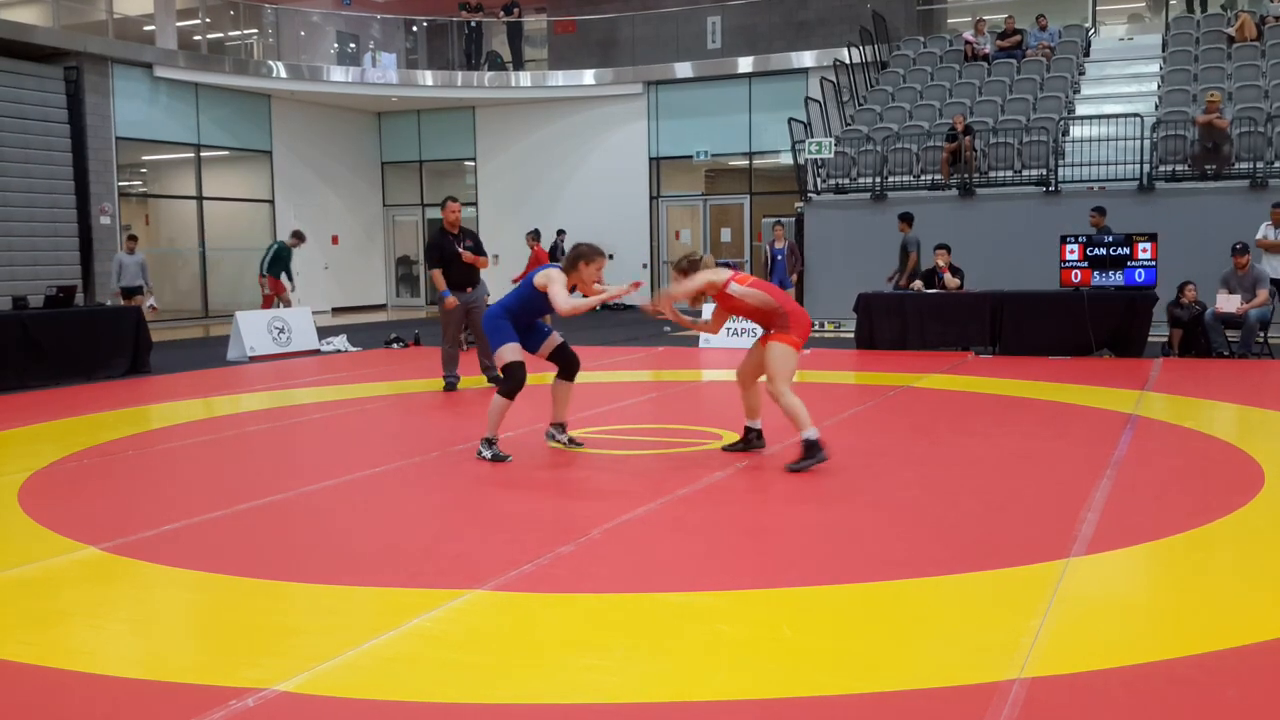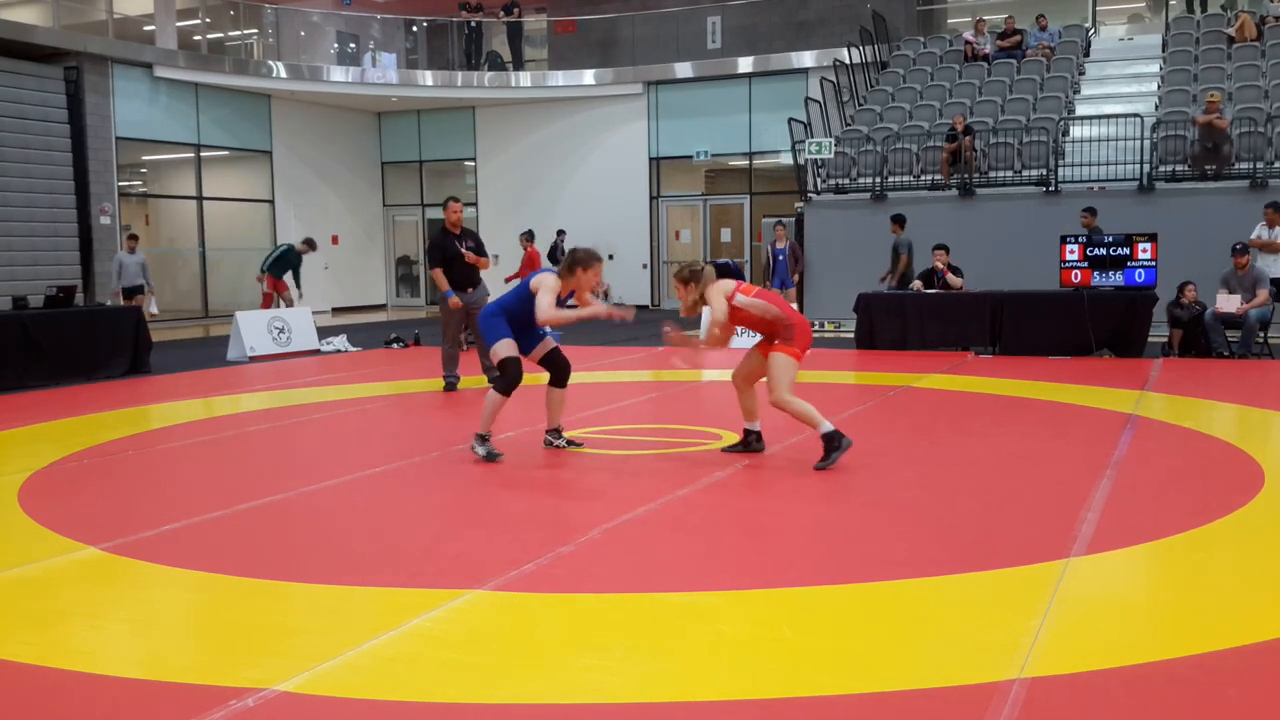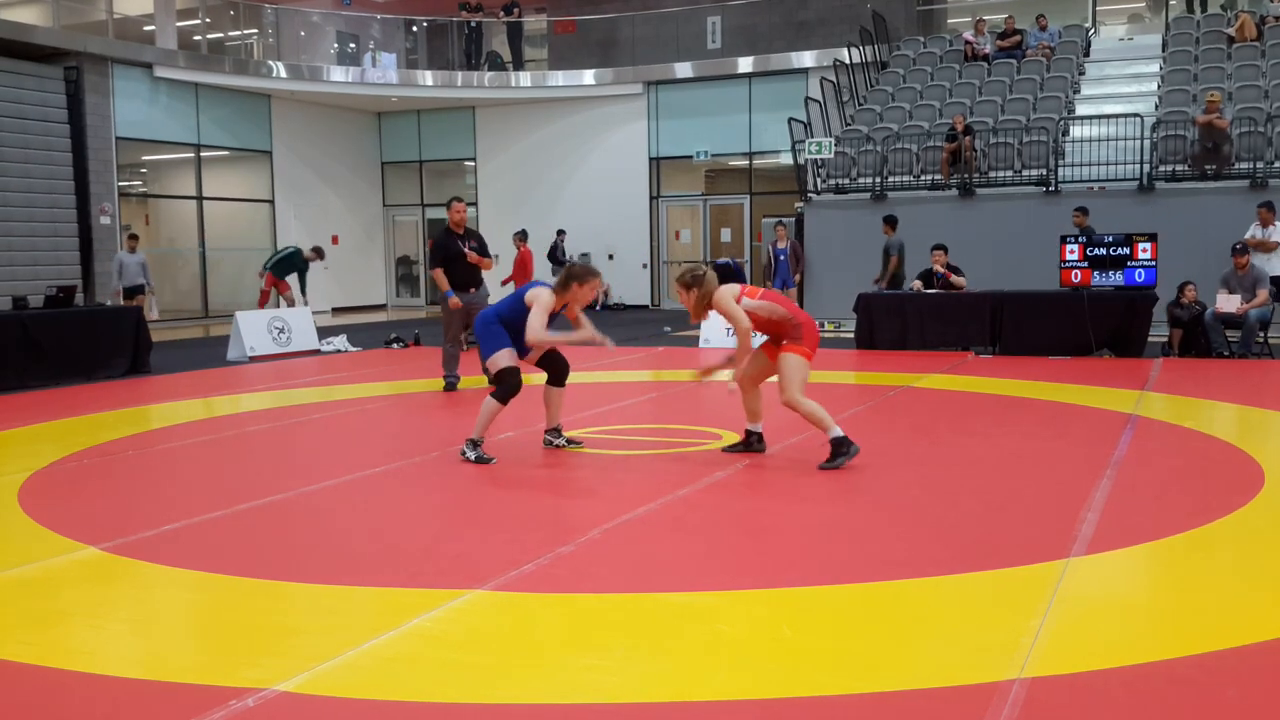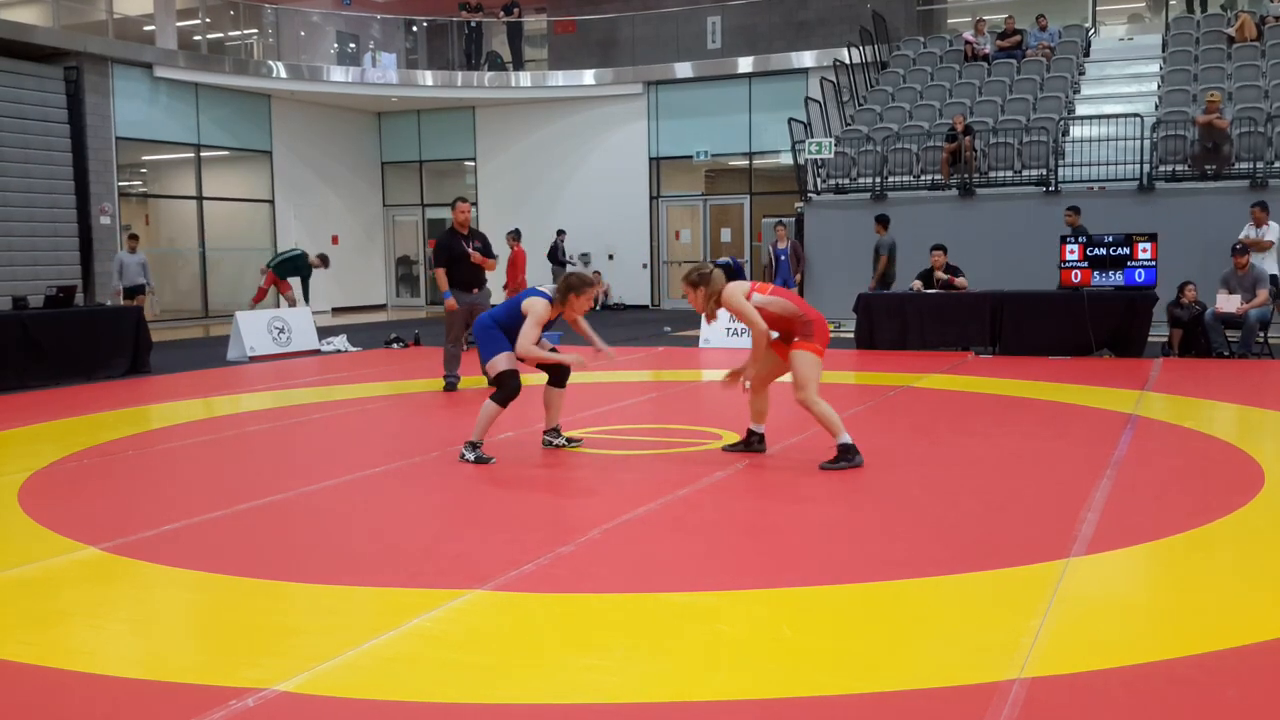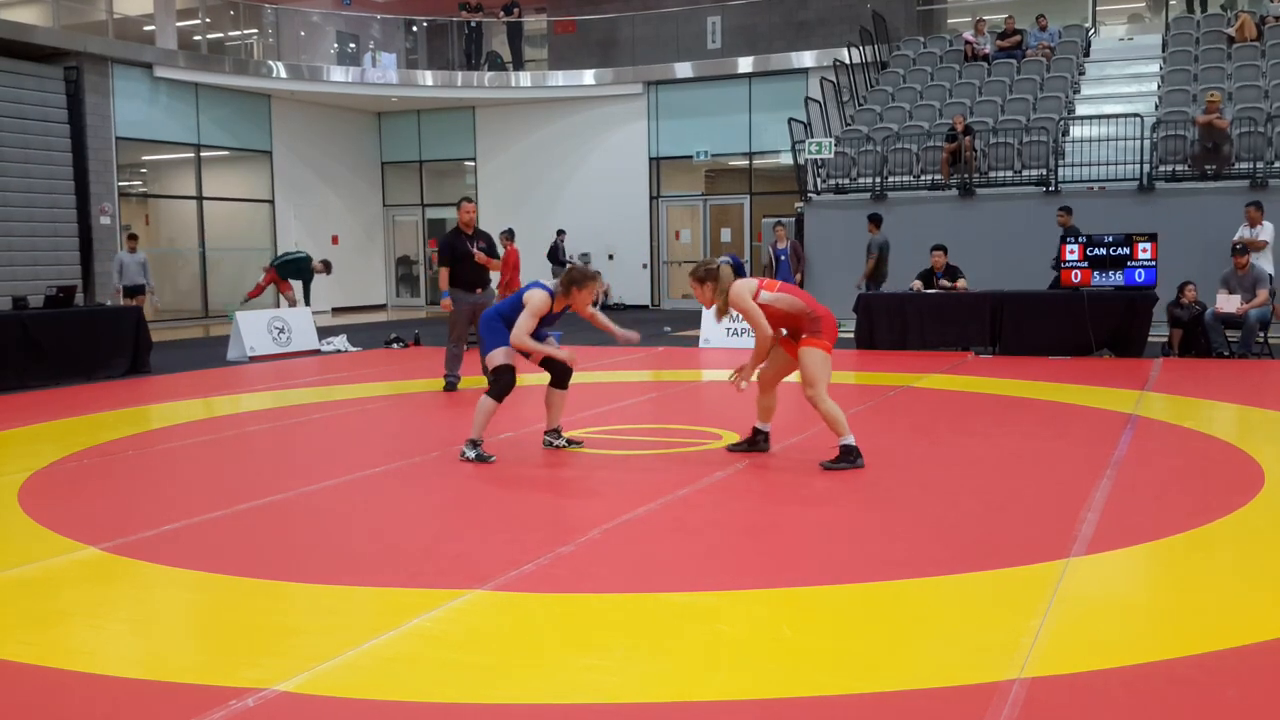
dt=0.1s
person 1, frame 1
left shoulder: (709, 277)
right shoulder: (720, 292)
left elbow: (677, 290)
right elbow: (713, 326)
left wrist: (661, 301)
right wrist: (677, 318)
left hip: (788, 322)
right hip: (784, 324)
left knee: (776, 388)
right knee: (744, 375)
left ankle: (813, 445)
right ankle: (753, 435)
person 1, frame 2
left shoulder: (714, 290)
right shoulder: (722, 298)
left elbow: (717, 321)
right elbow: (723, 340)
left wrist: (703, 345)
right wrist: (686, 340)
left hip: (792, 330)
right hip: (780, 333)
left knee: (779, 397)
right knee: (741, 379)
left ankle: (834, 438)
right ankle: (752, 438)
person 1, frame 3
left shoulder: (721, 296)
right shoulder: (728, 300)
left elbow: (746, 327)
right elbow: (745, 345)
left wrist: (737, 365)
right wrist: (717, 366)
left hip: (799, 330)
right hip: (786, 334)
left knee: (791, 397)
right knee: (746, 379)
left ankle: (842, 444)
right ankle: (754, 438)
person 1, frame 4
left shoulder: (728, 294)
right shoulder: (735, 296)
left elbow: (762, 329)
right elbow: (764, 336)
left wrist: (751, 368)
right wrist: (746, 369)
left hip: (809, 328)
right hip: (794, 332)
left knee: (805, 396)
right knee: (756, 381)
left ankle: (849, 451)
right ankle: (755, 438)
person 1, frame 5
left shoulder: (736, 292)
right shoulder: (743, 293)
left elbow: (765, 333)
right elbow: (774, 336)
left wrist: (750, 367)
right wrist: (751, 366)
left hip: (817, 324)
right hip: (802, 328)
left knee: (814, 393)
right knee: (766, 379)
left ankle: (851, 452)
right ankle: (759, 437)
person 2, frame 1
left shoulder: (574, 278)
right shoulder: (555, 276)
left elbow: (597, 292)
right elbow: (565, 308)
left wrist: (624, 290)
right wrist: (607, 296)
left hip: (525, 322)
right hip: (500, 319)
left knee: (569, 362)
right knee: (515, 377)
left ankle: (556, 427)
right ankle: (487, 443)
person 2, frame 2
left shoulder: (573, 284)
right shoulder: (551, 281)
left elbow: (589, 302)
right elbow: (544, 316)
left wrist: (614, 312)
right wrist: (588, 312)
left hip: (520, 322)
right hip: (495, 319)
left knee: (560, 368)
right knee: (511, 374)
left ankle: (553, 434)
right ankle: (481, 438)
person 2, frame 3
left shoulder: (566, 295)
right shoulder: (546, 297)
left elbow: (576, 317)
right elbow: (533, 337)
left wrist: (595, 336)
right wrist: (576, 337)
left hip: (512, 328)
right hip: (491, 326)
left knee: (559, 368)
right knee: (511, 383)
left ankle: (552, 433)
right ankle: (472, 444)
person 2, frame 4
left shoulder: (563, 301)
right shoulder: (541, 306)
left elbow: (575, 320)
right elbow: (522, 350)
left wrist: (597, 343)
right wrist: (562, 358)
left hip: (512, 330)
right hip: (490, 330)
left knee: (559, 370)
right knee: (510, 386)
left ankle: (551, 433)
right ankle: (471, 446)
person 2, frame 5
left shoulder: (569, 295)
right shoulder: (541, 298)
left elbow: (591, 314)
right elbow: (517, 339)
left wrist: (617, 331)
right wrist: (554, 351)
left hip: (521, 327)
right hip: (495, 324)
left knee: (562, 370)
right knee: (504, 381)
left ankle: (552, 434)
right ankle: (472, 445)
person 3, frame 1
left shoulder: (471, 235)
right shoulder: (436, 240)
left elbow: (485, 262)
right elbow: (435, 271)
left wrist: (473, 259)
right wrist: (446, 294)
left hip: (475, 292)
right hip: (451, 295)
left knee: (484, 334)
right knee: (451, 339)
left ankle: (492, 373)
right ankle: (451, 377)
person 3, frame 2
left shoulder: (472, 236)
right shoulder: (437, 239)
left elbow: (486, 263)
right elbow: (436, 271)
left wrist: (475, 259)
right wrist: (449, 295)
left hip: (476, 293)
right hip: (452, 295)
left knee: (485, 335)
right knee: (451, 339)
left ankle: (492, 373)
right ankle: (450, 378)
person 3, frame 3
left shoulder: (476, 236)
right shoulder: (440, 239)
left elbow: (489, 264)
right elbow: (437, 271)
left wrist: (478, 259)
right wrist: (449, 295)
left hip: (478, 293)
right hip: (454, 295)
right knee: (452, 339)
right ankle: (451, 378)
person 3, frame 4
left shoulder: (480, 237)
right shoulder: (444, 240)
left elbow: (493, 265)
right elbow: (439, 270)
left wrist: (482, 260)
right wrist: (447, 295)
left hip: (481, 294)
right hip: (457, 295)
right knee: (454, 339)
right ankle: (451, 378)
person 3, frame 5
left shoulder: (485, 237)
right shoulder: (449, 239)
left elbow: (498, 265)
right elbow: (443, 269)
left wrist: (486, 260)
right wrist: (445, 295)
left hip: (485, 293)
right hip: (460, 295)
right knee: (456, 338)
right ankle: (451, 377)
